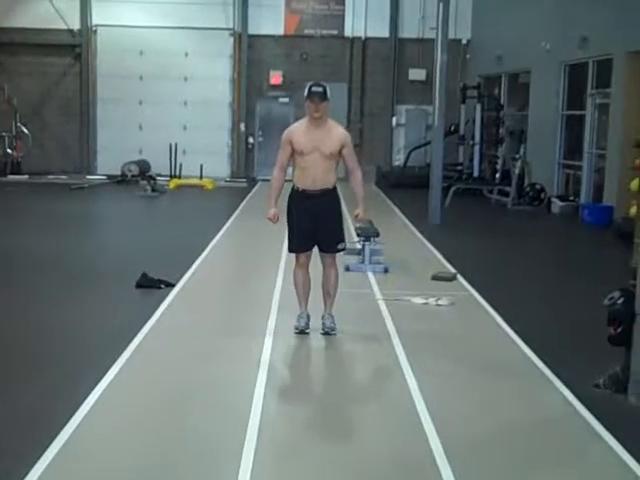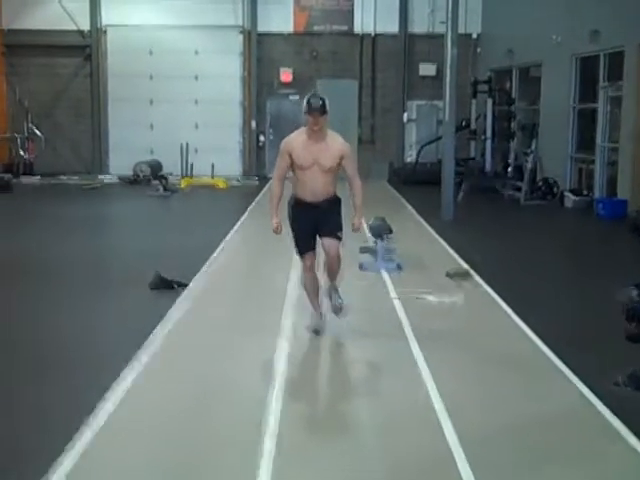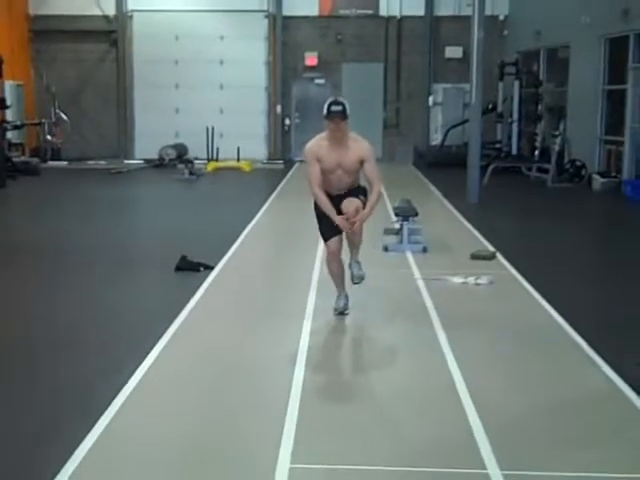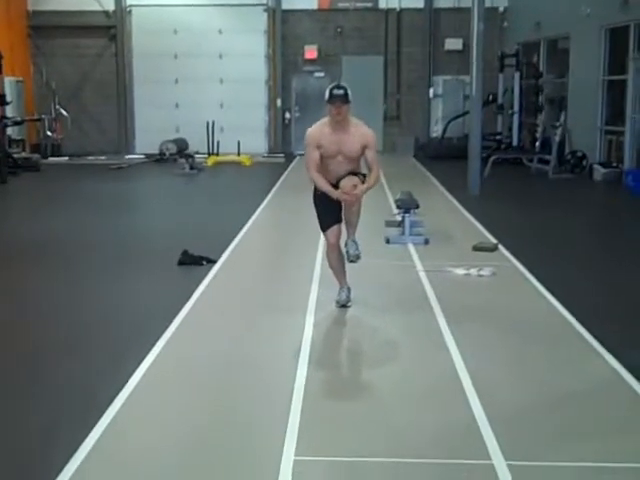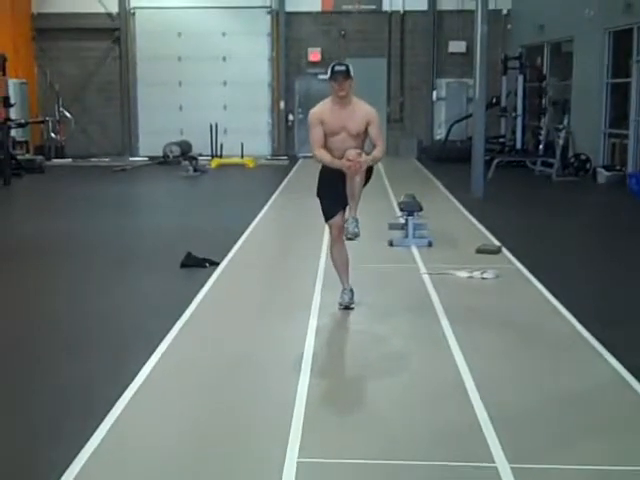
dt=1s
person 1, frame 1
left shoulder: (341, 135)
right shoulder: (291, 133)
left elbow: (354, 171)
right elbow: (280, 169)
left wrist: (360, 204)
right wrist: (273, 204)
left hip: (328, 199)
right hip: (300, 199)
left knee: (329, 260)
right knee: (301, 260)
left ankle: (328, 313)
right ankle: (303, 312)
person 1, frame 2
left shoulder: (340, 146)
right shoulder: (290, 144)
left elbow: (354, 180)
right elbow: (278, 179)
left wrist: (358, 214)
right wrist: (274, 214)
left hip: (329, 206)
right hip: (301, 208)
left knee: (332, 251)
right knee: (308, 262)
left ankle: (333, 287)
right ankle: (317, 312)
person 1, frame 3
left shoulder: (362, 147)
right shoulder: (313, 148)
left elbow: (376, 185)
right elbow: (316, 189)
left wrist: (367, 212)
right wrist: (335, 218)
left hip: (352, 194)
right hip: (326, 199)
left knee: (352, 209)
right knee: (332, 249)
left ankle: (355, 260)
right ankle: (341, 295)
person 1, frame 4
left shoulder: (365, 134)
right shoulder: (314, 134)
left elbow: (374, 170)
right elbow: (313, 172)
left wrist: (363, 189)
right wrist: (334, 193)
left hip: (353, 183)
right hip: (325, 190)
left knee: (353, 191)
right knee: (332, 240)
left ankle: (352, 240)
right ankle: (343, 287)
person 1, frame 5
left shoulder: (367, 111)
right shoulder: (318, 113)
left elbow: (380, 147)
right elbow: (317, 150)
left wrist: (367, 160)
right wrist: (339, 163)
left hip: (359, 171)
right hip: (330, 173)
left knee: (357, 166)
right knee: (335, 232)
left ankle: (353, 217)
right ankle: (346, 288)
